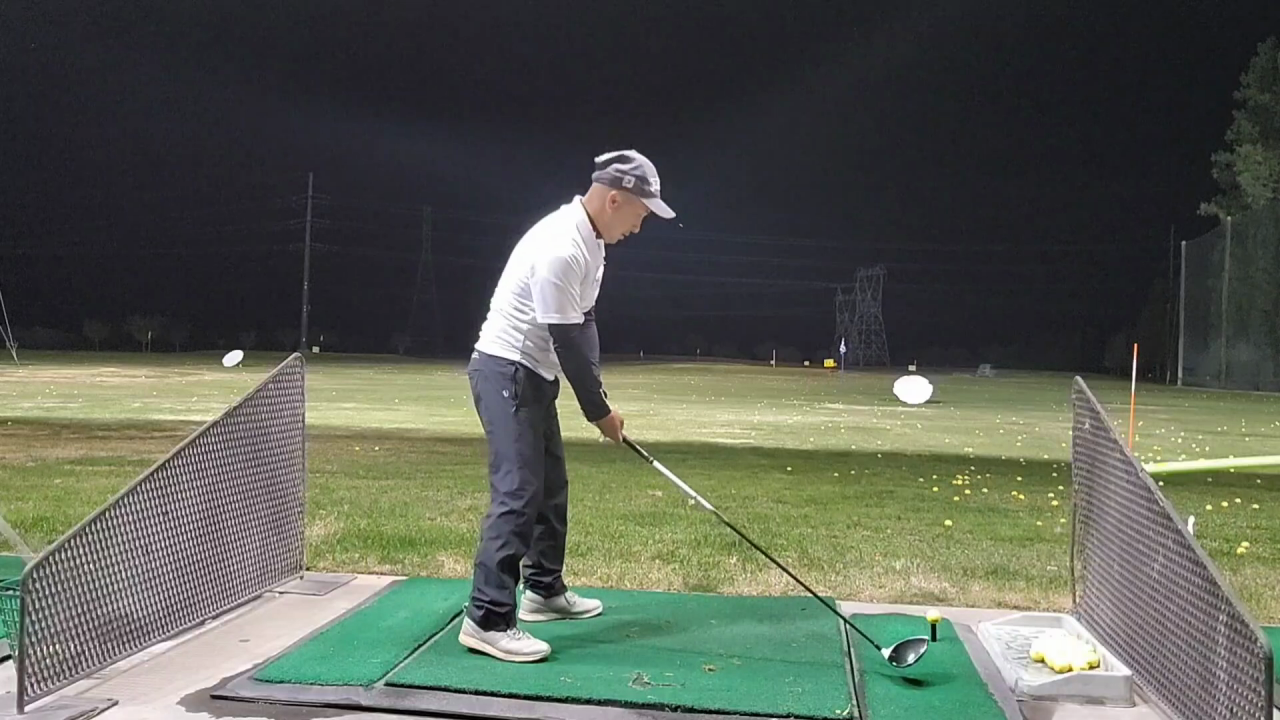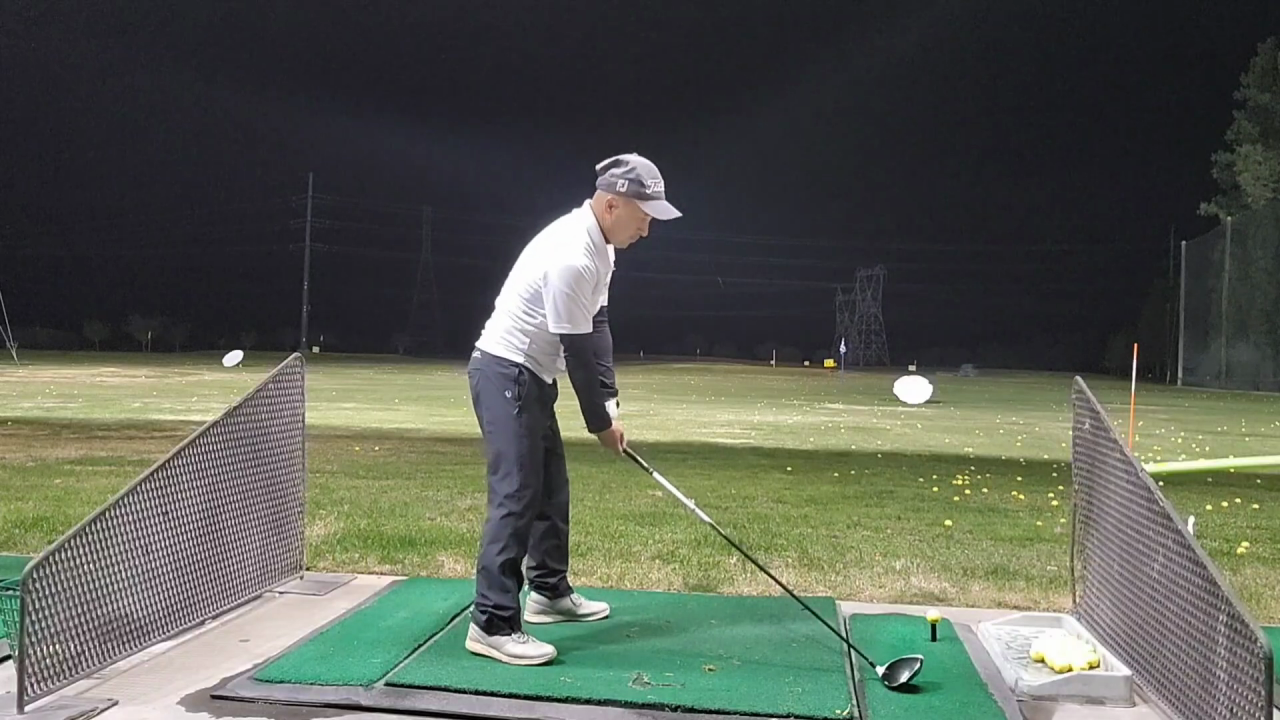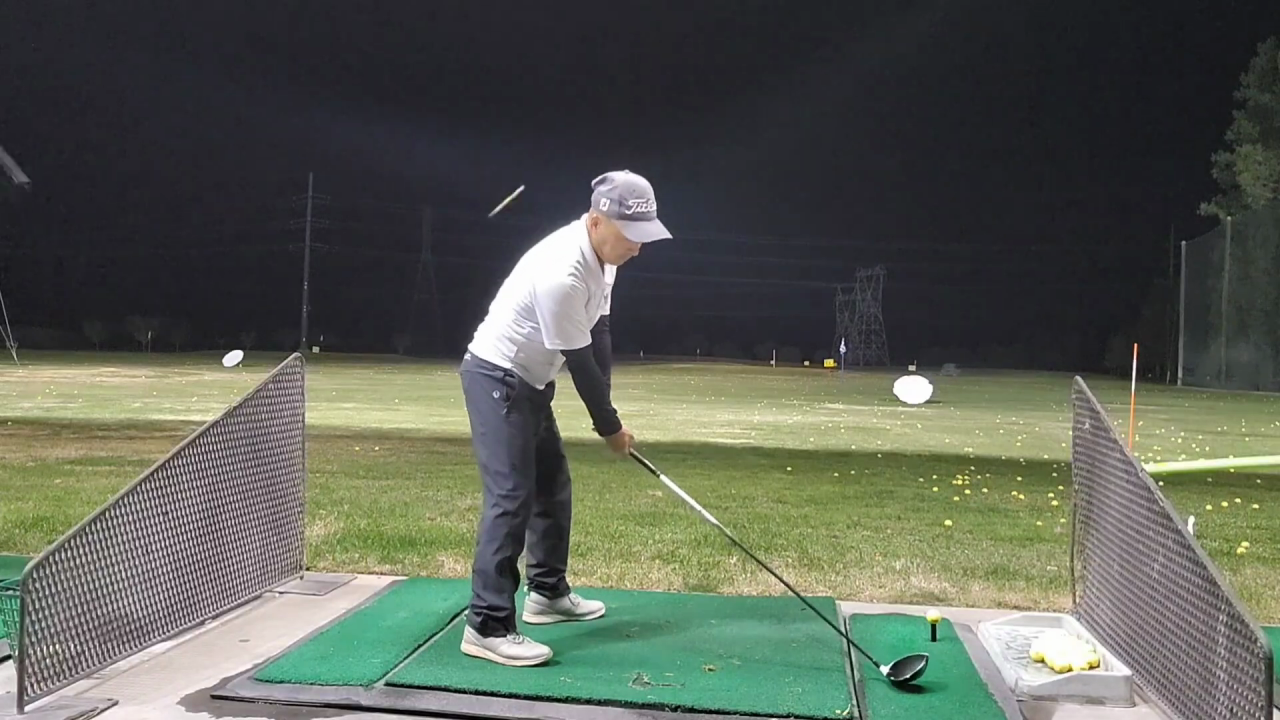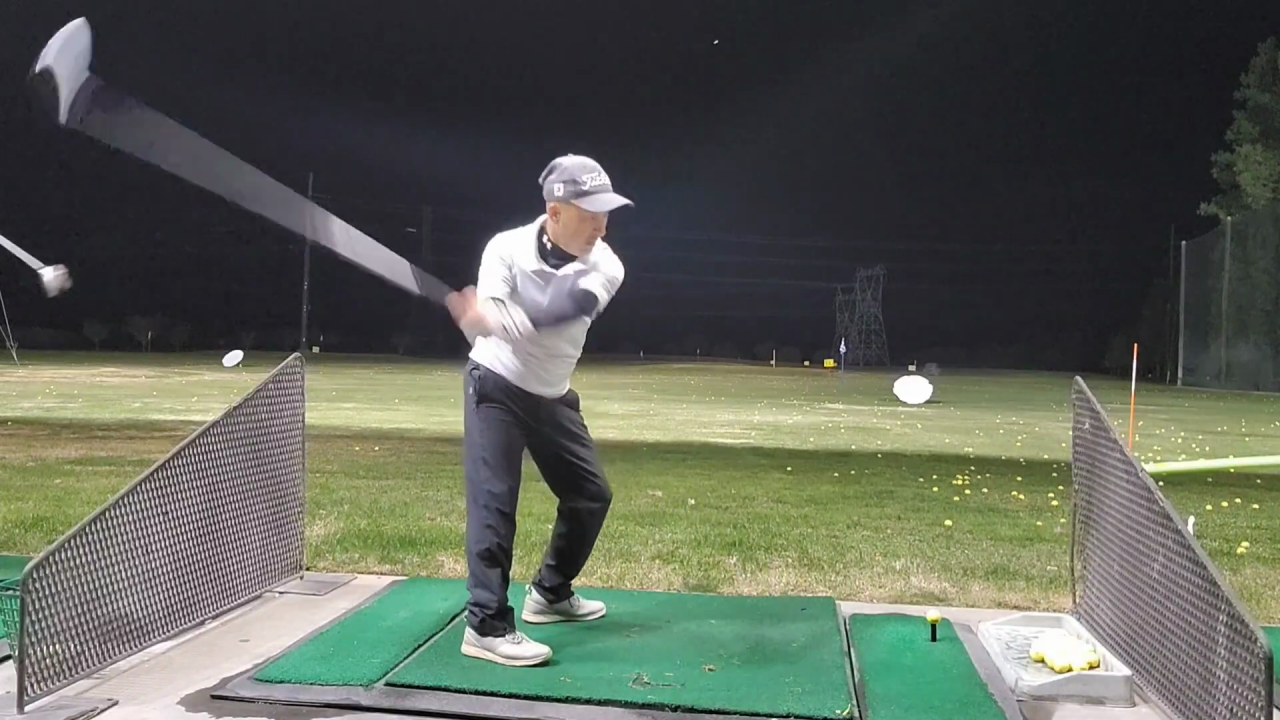
dt=0.7s
person 1, frame 1
left shoulder: (588, 241)
right shoulder: (560, 248)
left elbow: (583, 325)
right elbow: (566, 340)
left wrist: (597, 398)
right wrist: (598, 410)
left hip: (533, 374)
right hip: (507, 371)
left knee: (549, 485)
right knee: (518, 491)
left ankle: (543, 589)
right ankle: (488, 618)
person 1, frame 2
left shoulder: (595, 243)
right shoulder: (571, 257)
left elbow: (595, 328)
right elbow: (578, 350)
left wrist: (609, 400)
right wrist: (599, 423)
left hip: (529, 375)
right hip: (505, 373)
left knee: (551, 487)
right knee: (516, 493)
left ankle: (549, 592)
right ankle: (493, 623)
person 1, frame 3
left shoulder: (600, 254)
right shoulder: (561, 275)
left elbow: (596, 336)
right elbow: (579, 361)
left wrist: (608, 413)
right wrist: (609, 425)
left hip: (528, 380)
right hip: (496, 377)
left knee: (552, 484)
right knee: (510, 495)
left ankle: (547, 591)
right ankle: (488, 625)
person 1, frame 4
left shoulder: (605, 266)
right shoulder: (506, 249)
left elbow: (572, 308)
right elbow: (491, 318)
left wrist: (515, 318)
right wrist: (482, 312)
left hip: (552, 395)
right hip: (494, 385)
left knee: (590, 493)
right knee: (494, 498)
left ankle: (551, 592)
right ankle: (487, 625)
